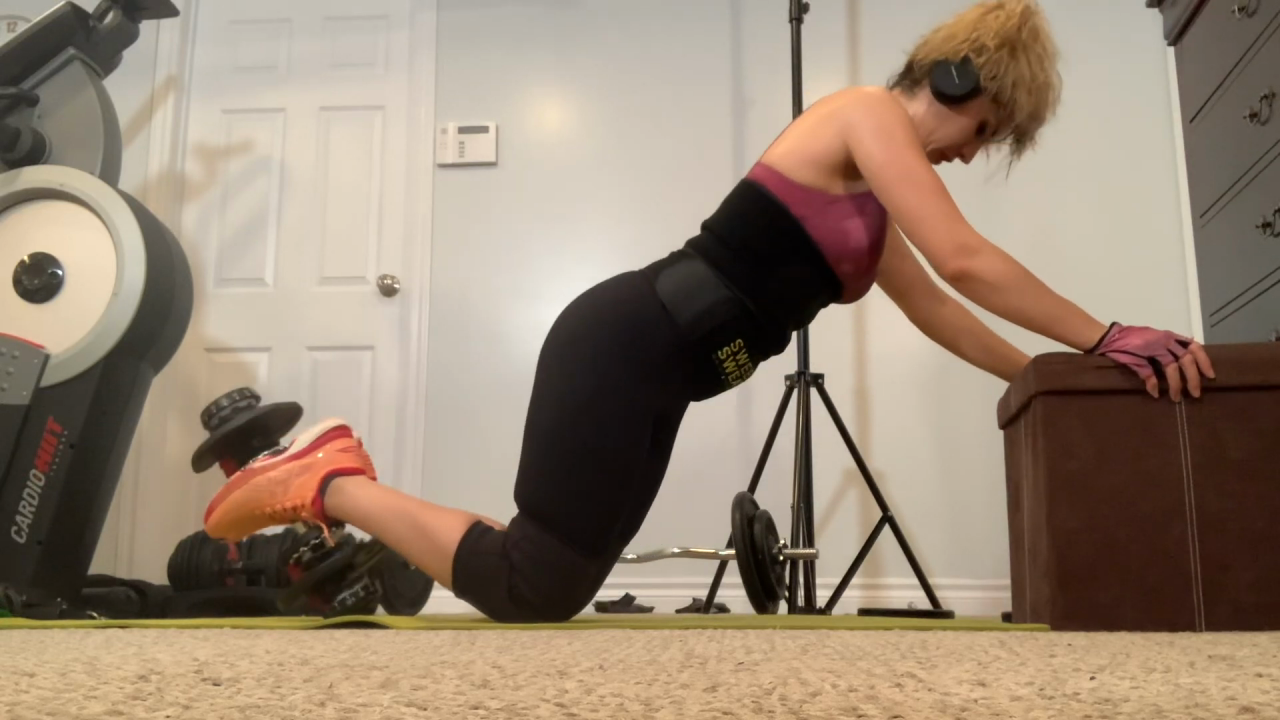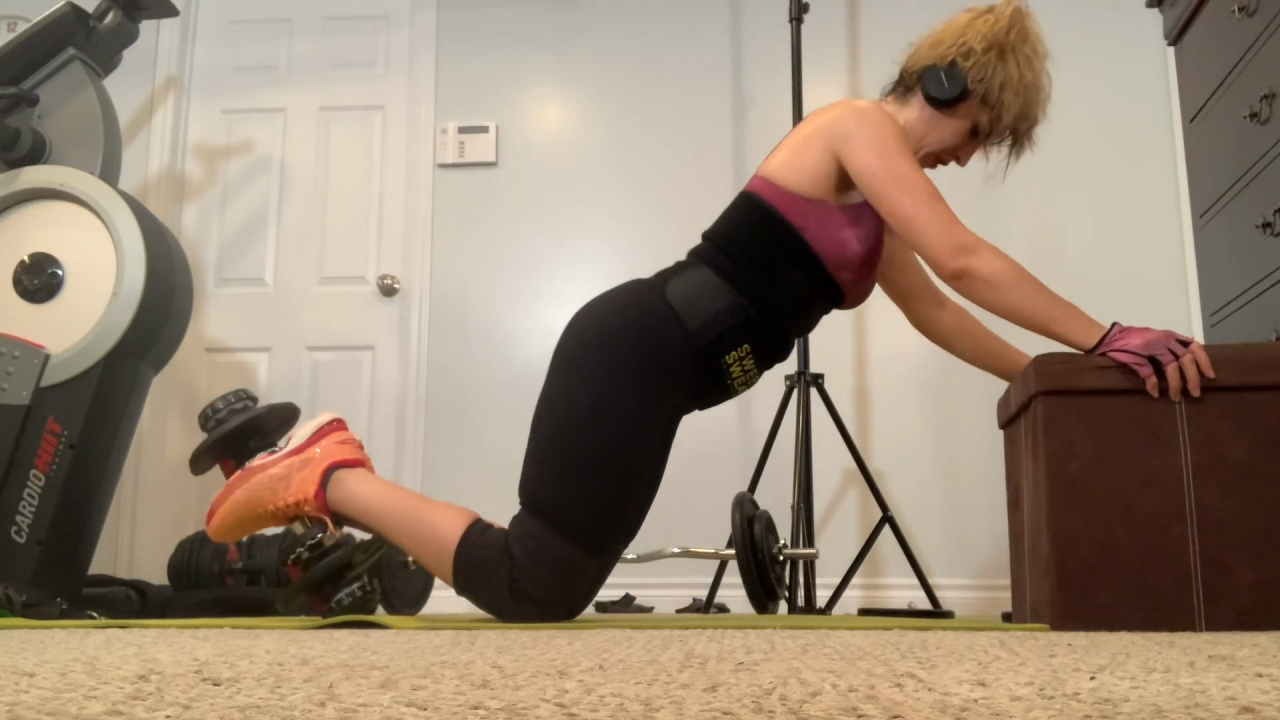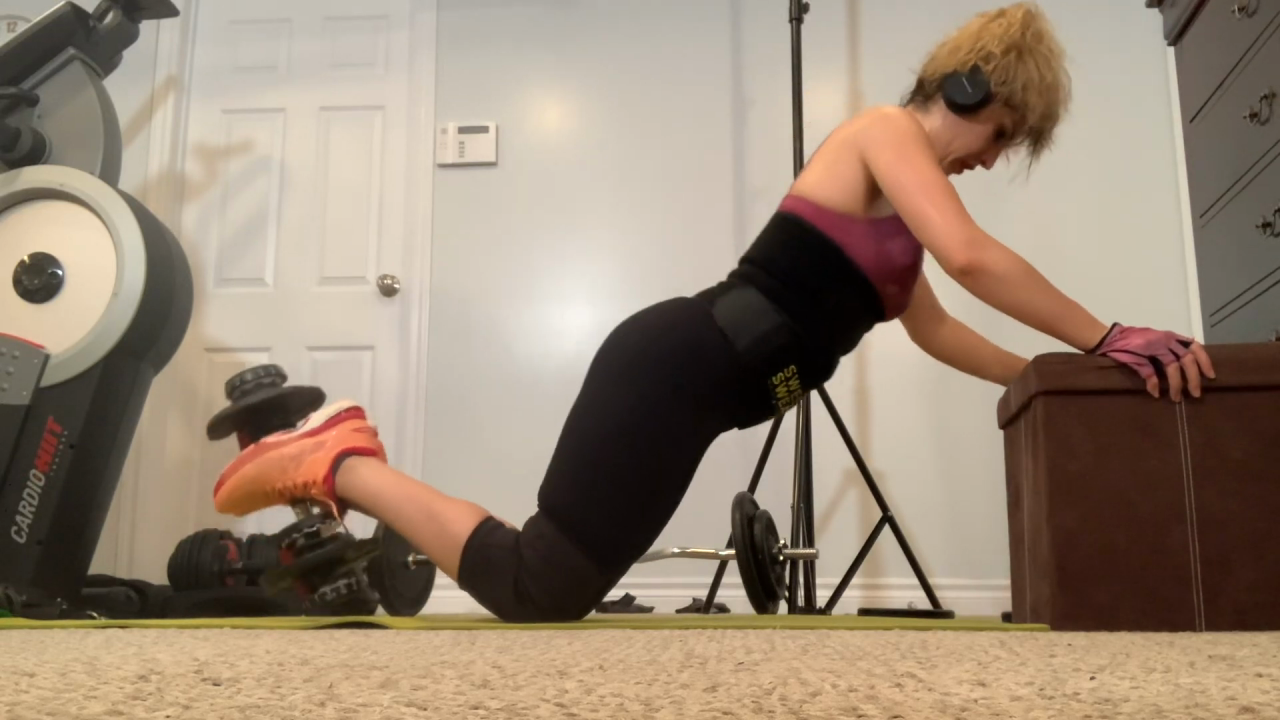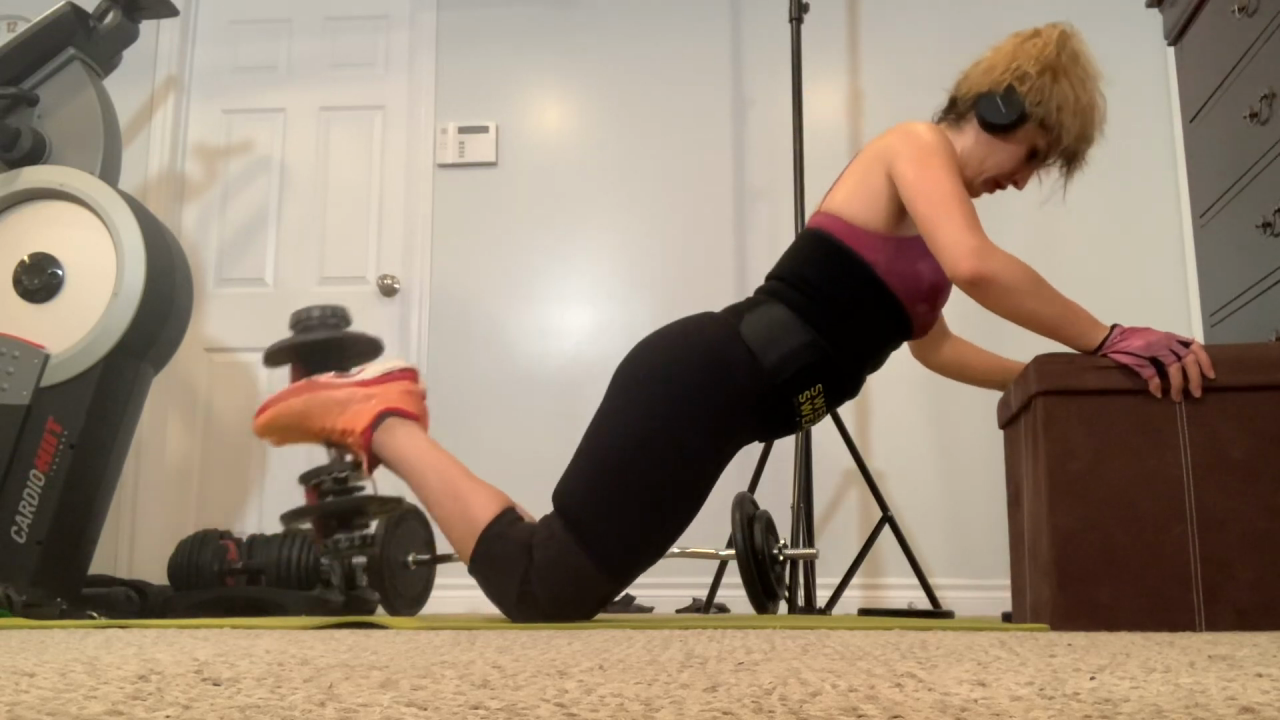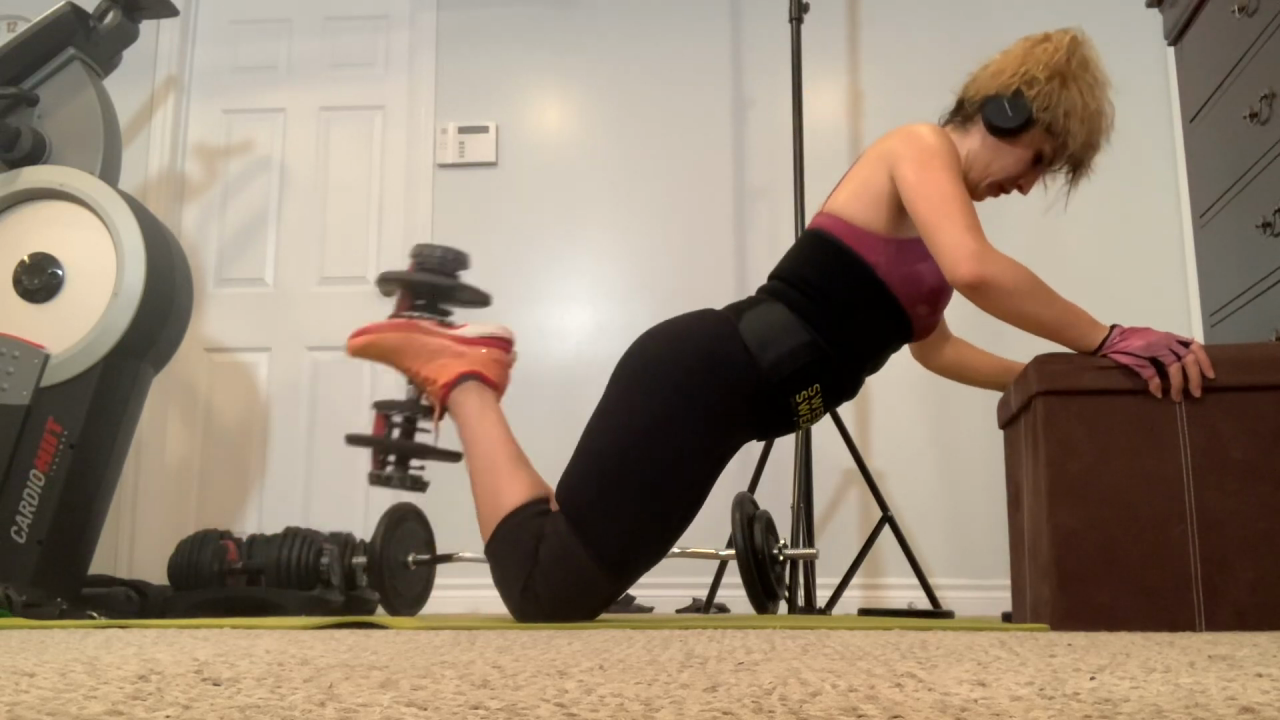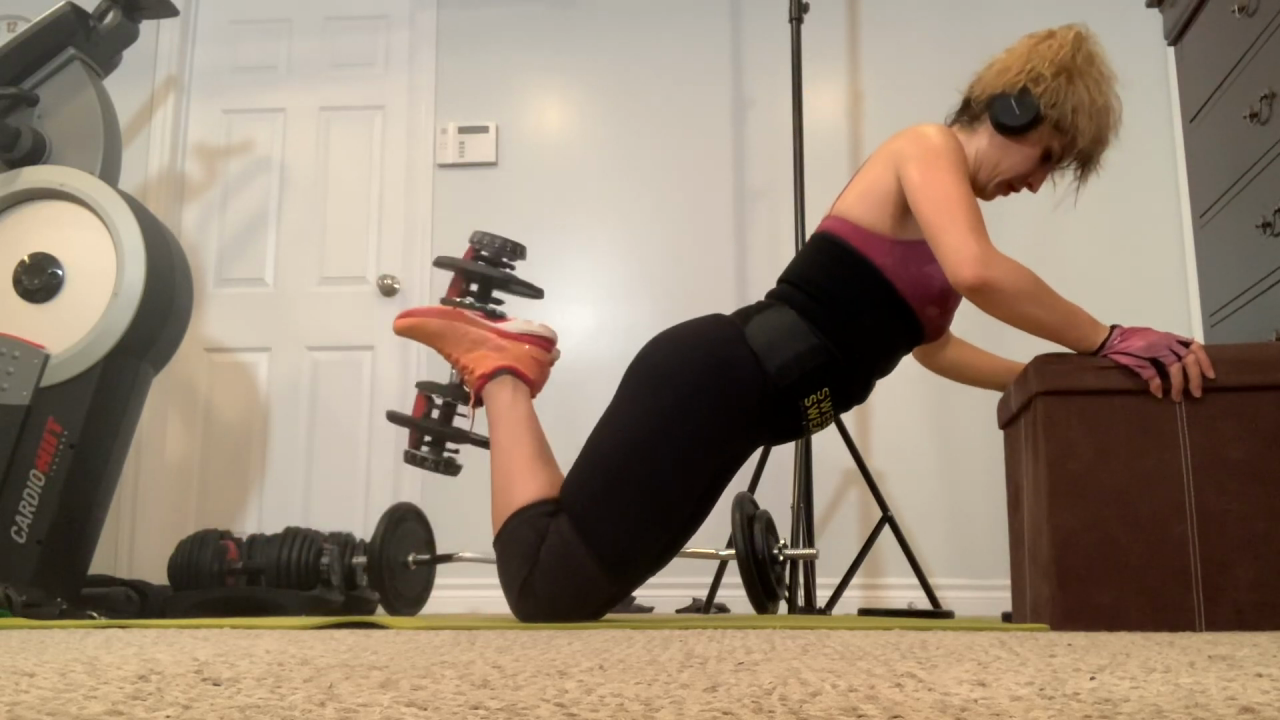
dt=0.3s
person 1, frame 1
left shoulder: (869, 197)
right shoulder: (867, 115)
left elbow: (934, 307)
right elbow: (964, 258)
right wrist: (1106, 338)
left hip: (651, 373)
right hip: (623, 346)
left knee: (551, 581)
right knee: (532, 592)
left ankle: (348, 486)
right ankle: (326, 483)
person 1, frame 2
left shoulder: (872, 201)
right shoulder: (858, 126)
left elbow: (933, 310)
right elbow: (961, 260)
right wrist: (1106, 338)
left hip: (654, 372)
right hip: (633, 352)
left knee: (546, 582)
right knee: (533, 589)
left ankle: (344, 488)
right ankle: (326, 477)
person 1, frame 3
left shoulder: (898, 195)
right shoulder: (884, 133)
left elbow: (932, 326)
right elbow: (970, 257)
right wrist: (1107, 339)
left hip: (687, 382)
right hip: (674, 369)
left knee: (552, 584)
right knee: (536, 589)
left ankle: (352, 470)
right ankle: (336, 462)
person 1, frame 4
left shoulder: (923, 204)
right shoulder: (914, 146)
left elbow: (933, 343)
right elbow: (978, 267)
right wrist: (1106, 340)
left hip: (710, 393)
right hip: (700, 383)
left knee: (554, 584)
right knee: (541, 589)
left ankle: (387, 421)
right ankle: (379, 419)
person 1, frame 5
left shoulder: (932, 208)
right shoulder: (918, 148)
left elbow: (932, 344)
right elbow: (976, 271)
right wrist: (1106, 340)
left hip: (714, 392)
right hip: (699, 379)
left knee: (572, 582)
right knee: (546, 589)
left ankle: (469, 372)
right ankle: (464, 373)
person 1, frame 6
left shoulder: (940, 199)
right shoulder: (927, 147)
left elbow: (935, 347)
right elbow: (977, 274)
right wrist: (1108, 341)
left hip: (728, 396)
right hip: (709, 382)
left knee: (576, 582)
right knee: (550, 591)
left ankle: (506, 366)
right ankle: (500, 365)
